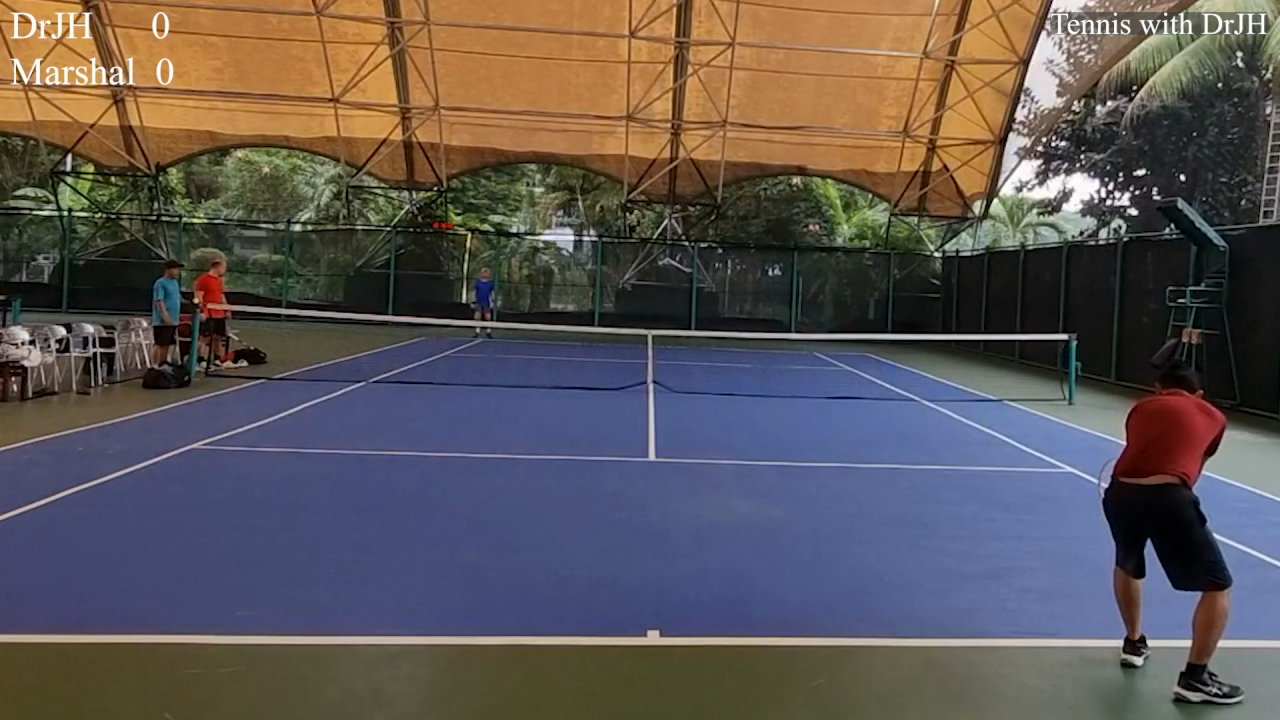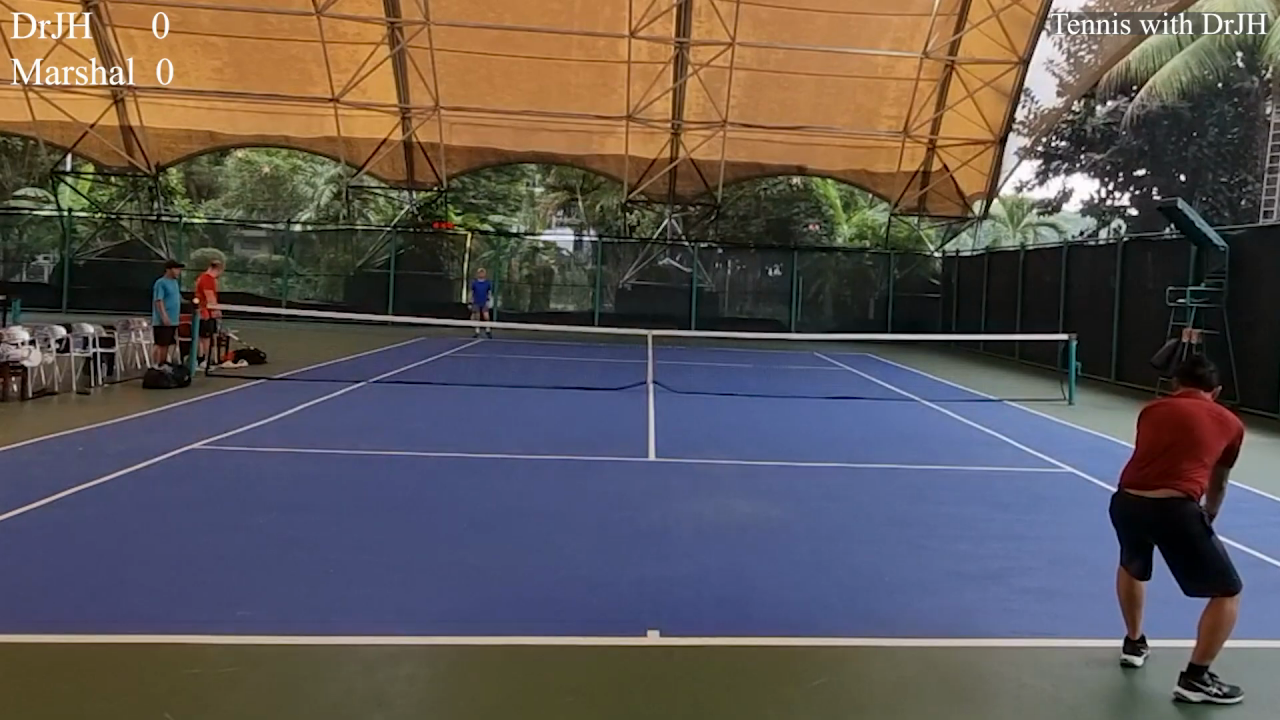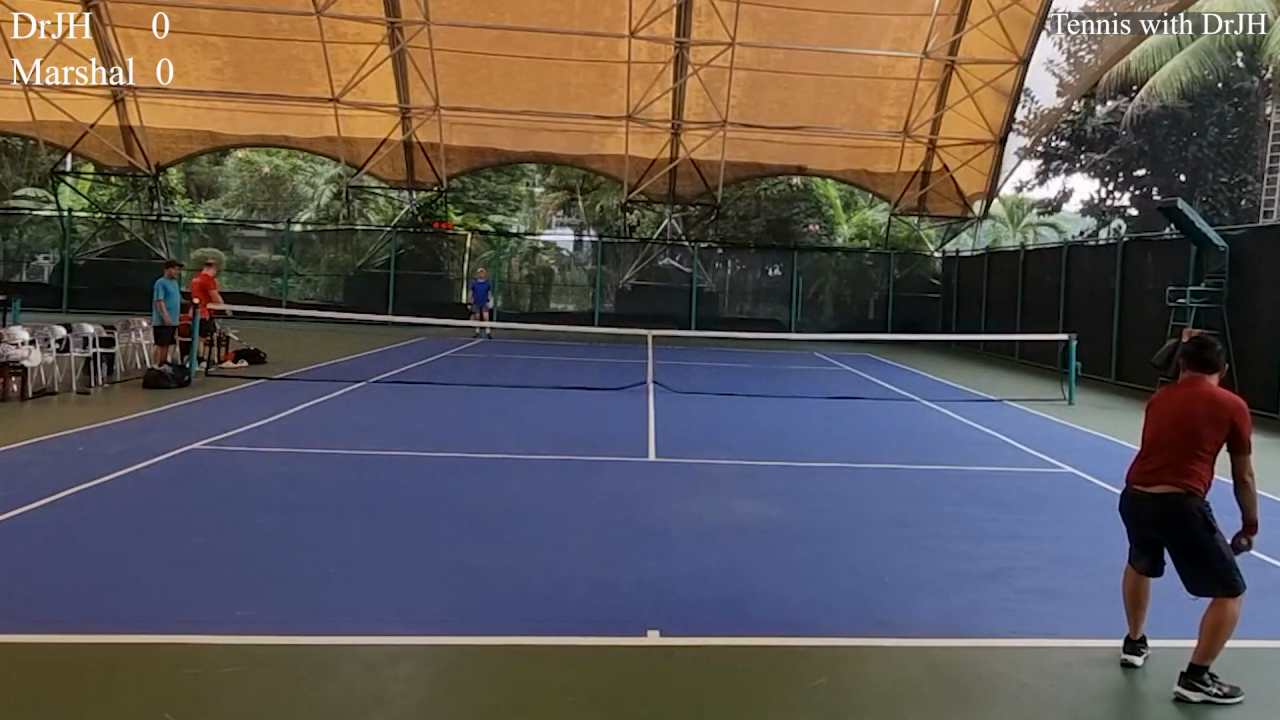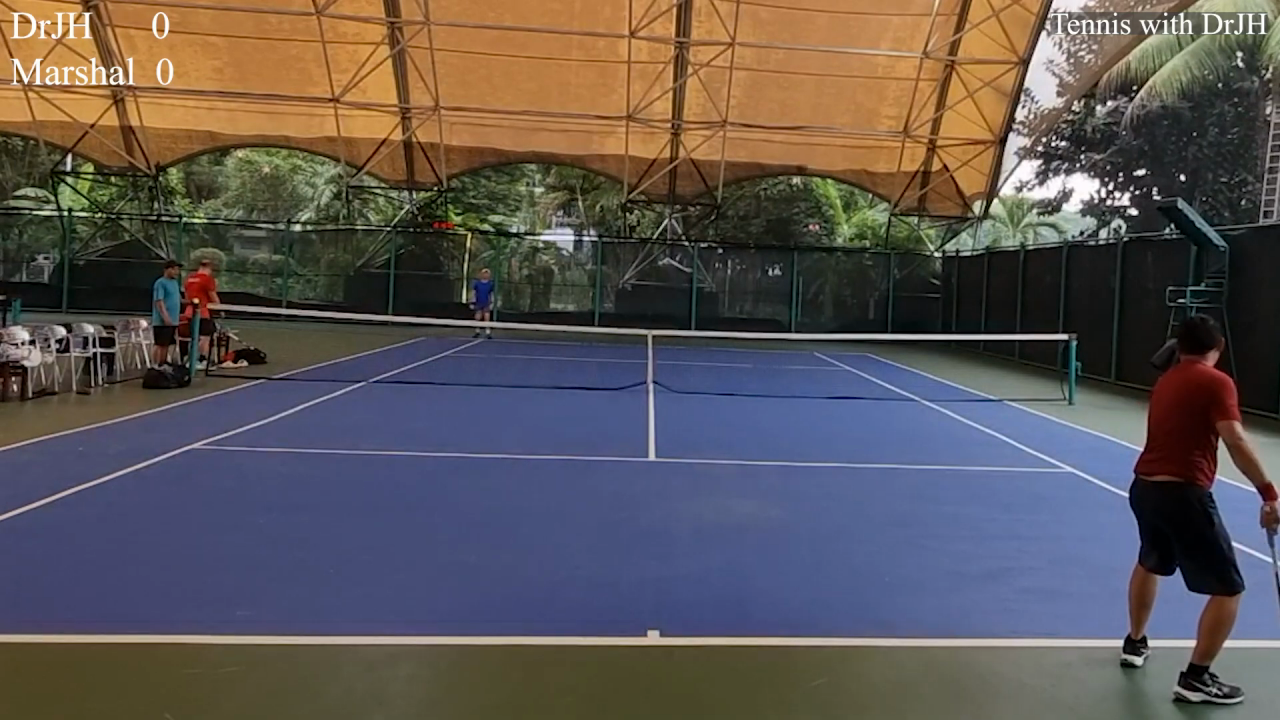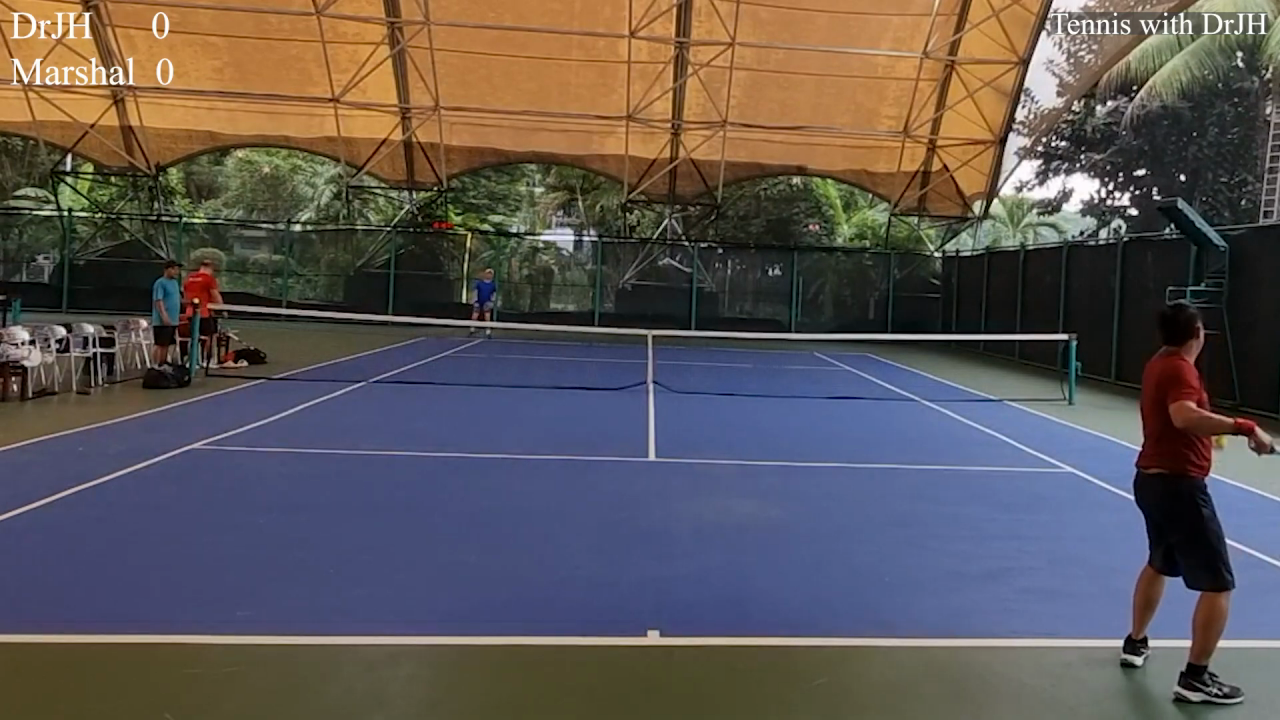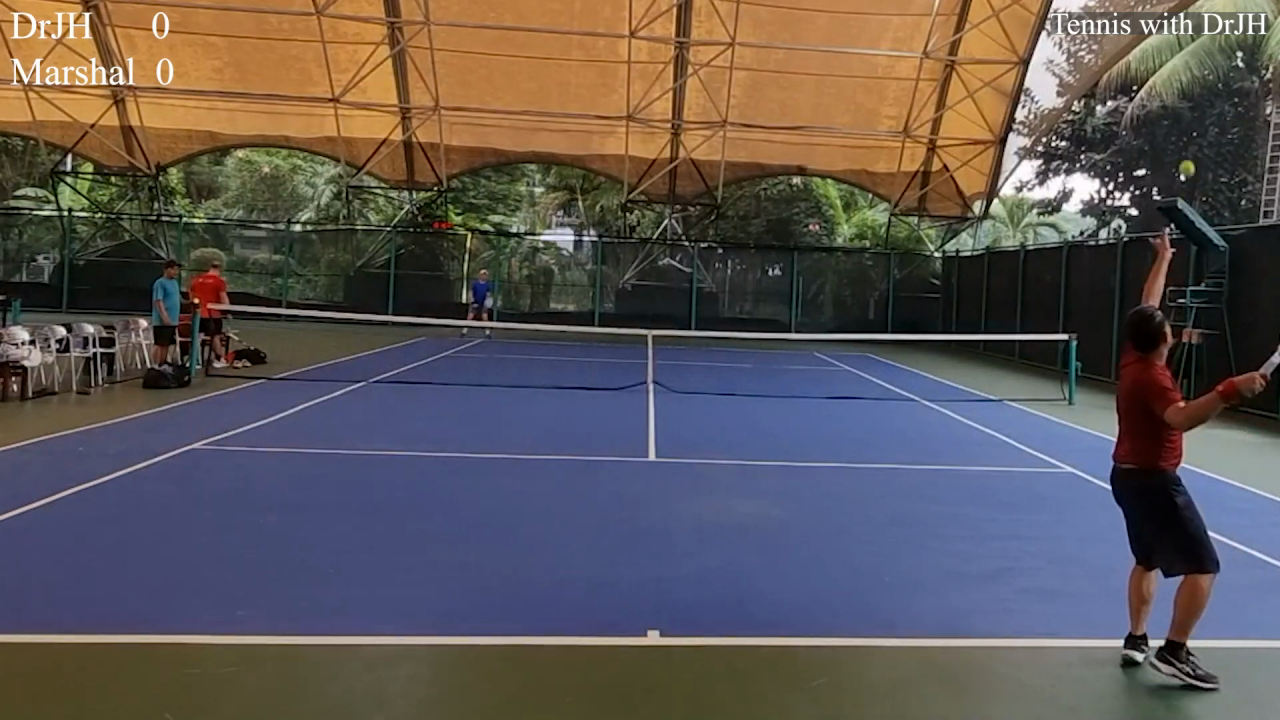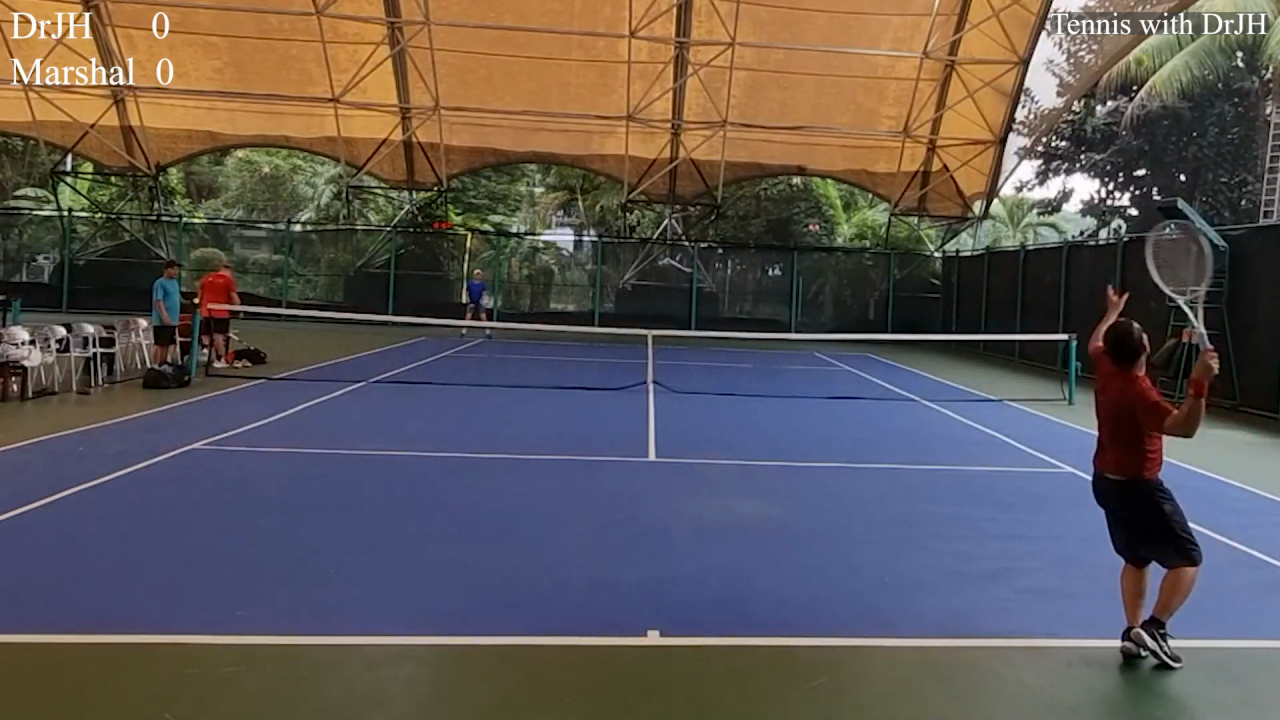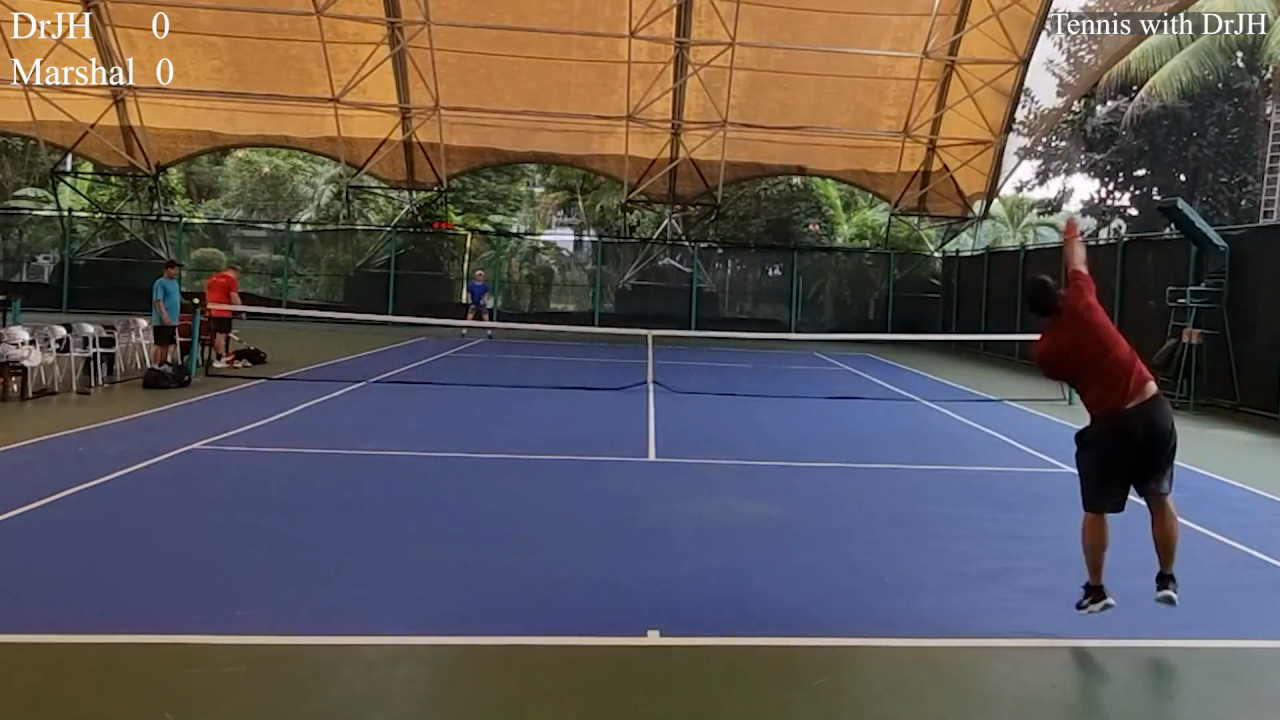
dt=0.3s
person 1, frame 1
left shoulder: (1142, 408)
right shoulder: (1213, 416)
left hip: (1122, 492)
right hip: (1169, 498)
left knee: (1127, 565)
right knee: (1218, 587)
left ankle: (1134, 643)
right ankle: (1194, 678)
person 1, frame 2
left shoulder: (1153, 410)
right shoulder: (1230, 423)
right elbow: (1218, 484)
right wrist: (1207, 518)
left hip: (1128, 502)
right hip: (1175, 509)
left knee: (1132, 567)
right knee: (1227, 592)
left ankle: (1133, 643)
right ankle: (1195, 678)
person 1, frame 3
left shoulder: (1160, 398)
right shoulder: (1231, 405)
right elbow: (1243, 475)
right wrist: (1250, 526)
left hip: (1134, 497)
right hip: (1179, 505)
left knee: (1139, 565)
right knee: (1230, 591)
left ankle: (1134, 643)
right ankle: (1195, 678)
person 1, frame 4
left shoulder: (1165, 382)
right shoulder: (1216, 383)
right elbow: (1235, 441)
left hip: (1144, 488)
right hip: (1183, 495)
left knee: (1149, 565)
right knee: (1228, 589)
left ankle: (1135, 643)
right ankle: (1195, 678)
person 1, frame 5
left shoulder: (1160, 365)
right shoulder: (1180, 371)
right elbow: (1184, 418)
left wrist: (1211, 429)
right wrist: (1244, 428)
left hip: (1151, 480)
right hip: (1180, 486)
left knee: (1159, 565)
right knee: (1216, 584)
left ankle: (1135, 642)
right ankle: (1195, 677)
person 1, frame 6
left shoulder: (1131, 359)
right shoulder: (1152, 378)
left elbow: (1148, 305)
right elbow: (1182, 418)
left wrist: (1162, 259)
right wrist: (1230, 389)
left hip: (1127, 477)
right hip: (1154, 482)
left knee: (1146, 561)
right knee: (1201, 567)
left ankle: (1135, 640)
right ankle: (1174, 652)
person 1, frame 7
left shoulder: (1104, 366)
right shoulder: (1137, 393)
left elbow: (1093, 346)
right elbow: (1183, 428)
left wrist: (1113, 312)
right wrist: (1198, 387)
left hip: (1106, 484)
right hip: (1137, 488)
left knee: (1136, 560)
right knee: (1185, 561)
left ankle: (1133, 631)
right ankle: (1153, 628)
person 1, frame 8
left shoulder: (1044, 351)
right shoulder: (1081, 306)
right elbow: (1076, 266)
right wrist: (1071, 236)
left hip: (1109, 426)
right hip: (1152, 413)
left knee: (1096, 511)
right knee: (1160, 499)
left ankle: (1095, 590)
right ankle: (1167, 579)
